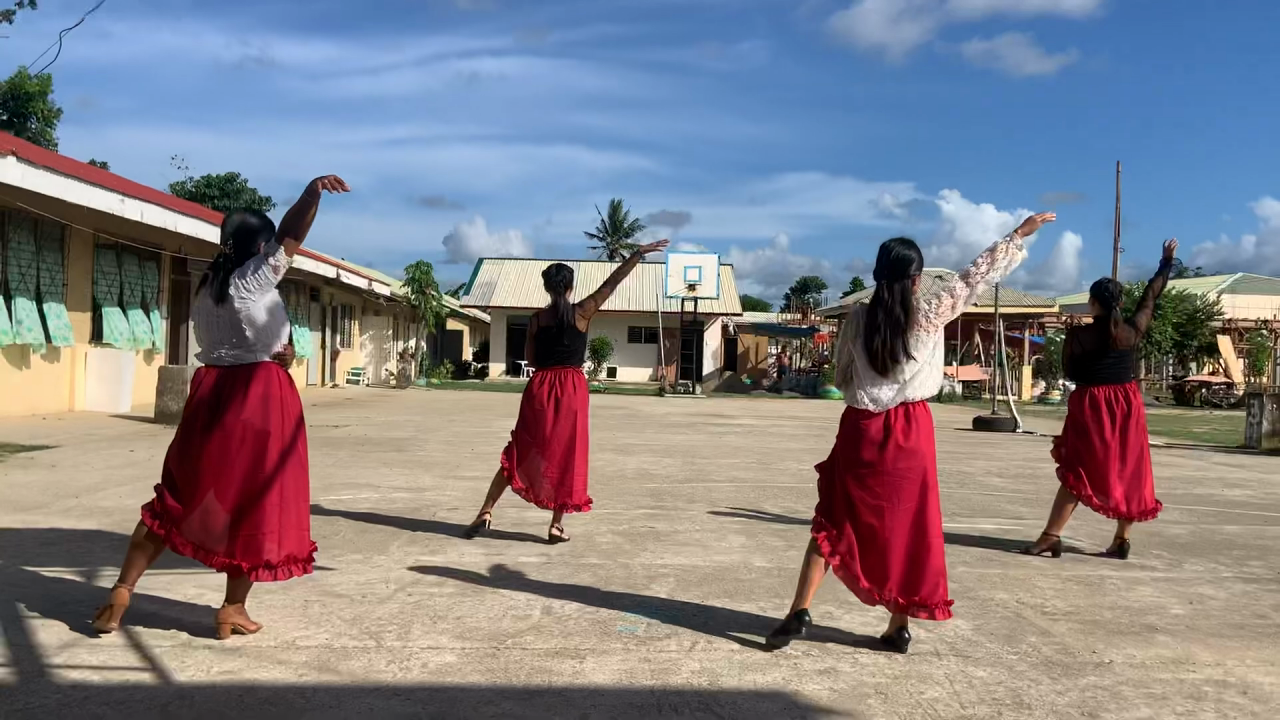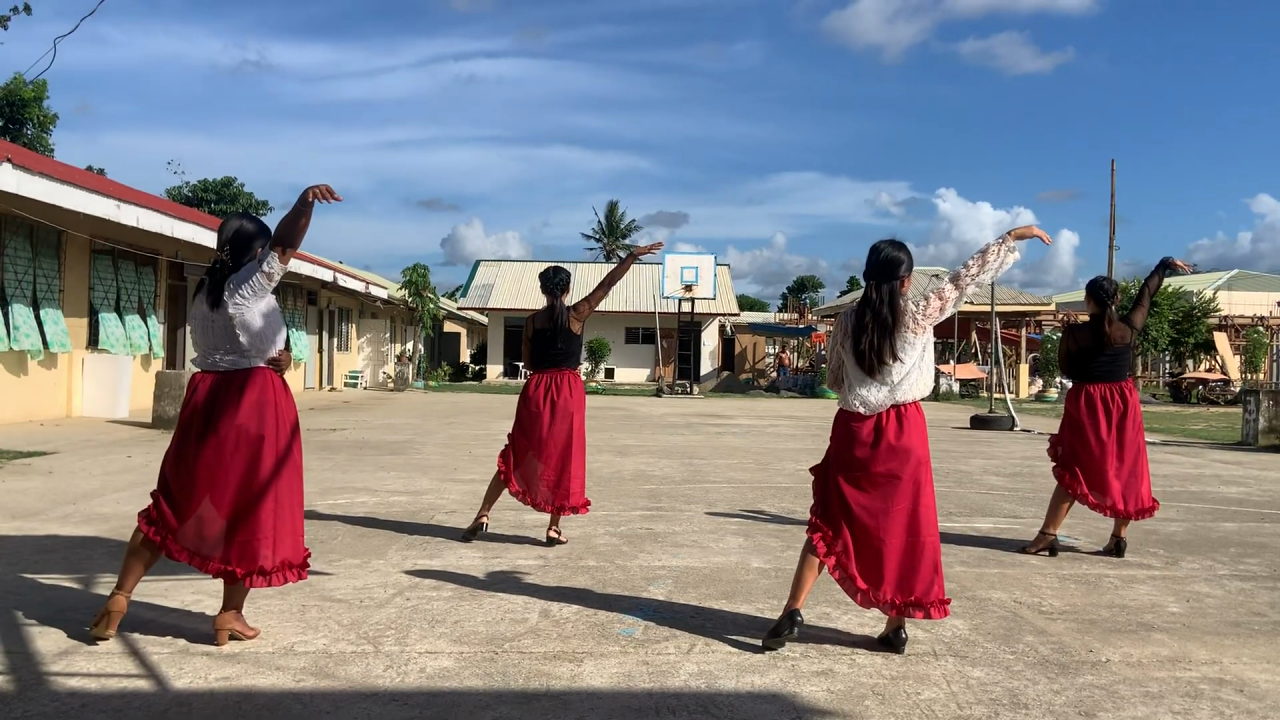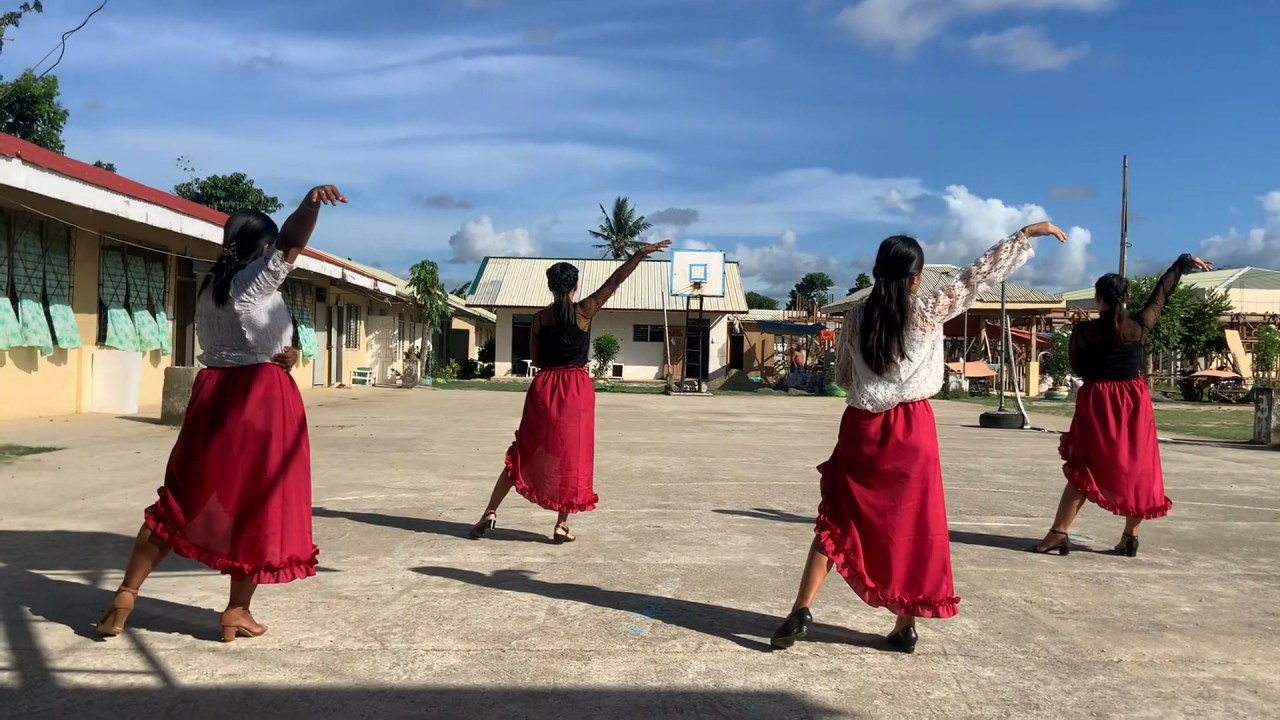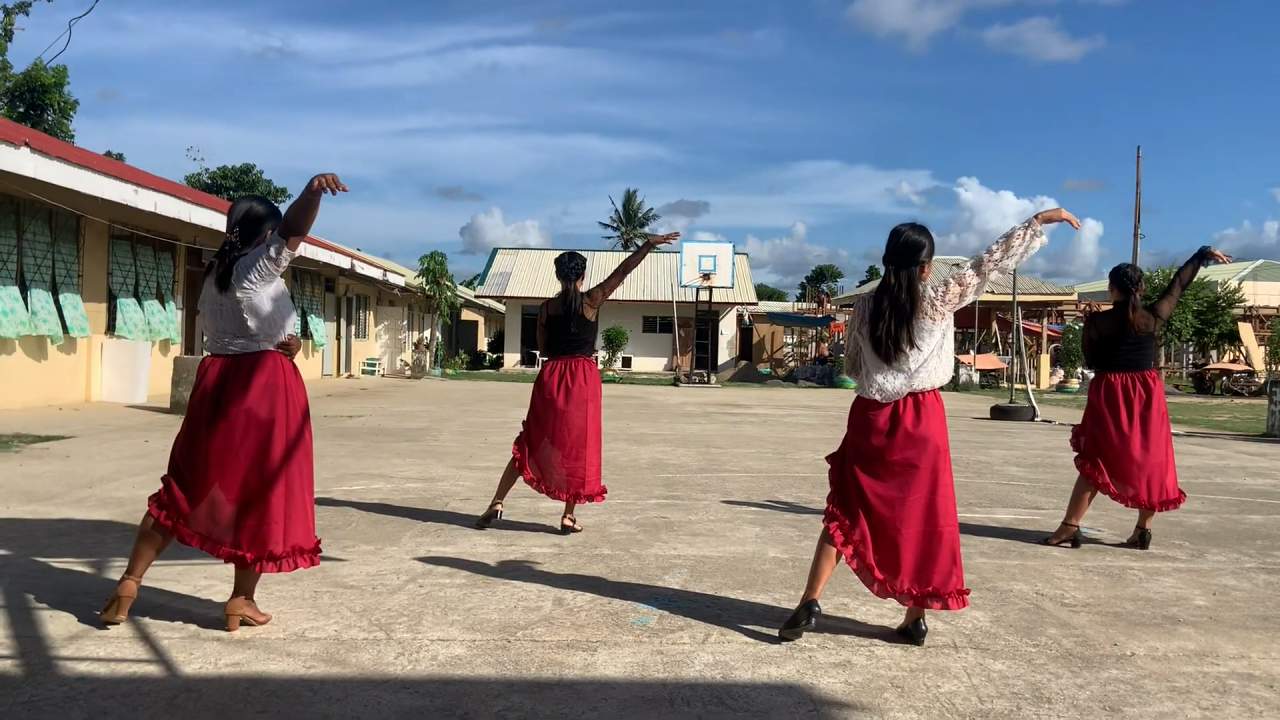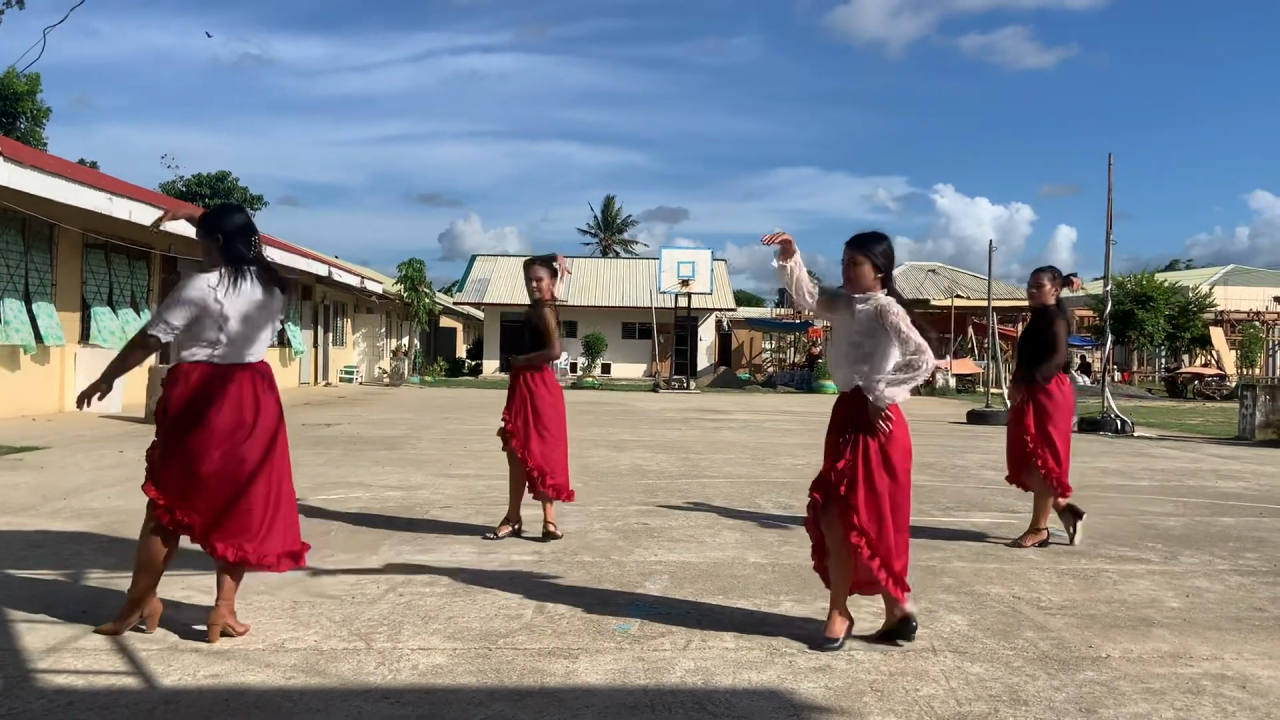
dt=1s
person 1, frame 1
left shoulder: (208, 287)
right shoulder: (253, 280)
right elbow: (291, 237)
left wrist: (278, 353)
right wrist: (312, 192)
left hip: (214, 394)
right hip: (257, 400)
left knee: (180, 497)
right knee: (254, 504)
left ankle: (122, 590)
right ankle: (233, 609)
person 1, frame 2
left shoulder: (206, 292)
right shoulder: (250, 285)
right elbow: (285, 246)
left wrist: (274, 358)
right wrist: (305, 202)
left hip: (209, 401)
right hip: (254, 405)
left knee: (177, 503)
right knee: (250, 510)
left ankle: (119, 598)
right ankle: (230, 615)
person 1, frame 3
left shoulder: (211, 288)
right shoulder: (257, 281)
right elbow: (291, 244)
left wrist: (280, 354)
right wrist: (311, 202)
left hip: (215, 396)
right hip: (260, 400)
left knee: (184, 499)
right knee: (257, 506)
left ankle: (126, 594)
right ankle: (237, 611)
person 1, frame 4
left shoulder: (215, 274)
right shoulder: (259, 266)
right elbow: (294, 231)
left wrist: (283, 342)
right wrist: (312, 191)
left hip: (218, 384)
right hip: (263, 389)
left knee: (186, 488)
right knee: (260, 495)
left ankle: (129, 583)
right ankle: (241, 601)
person 1, frame 5
left shoulder: (200, 287)
right shoulder: (267, 278)
left elbow: (148, 341)
right elbow: (243, 241)
left wrist: (106, 379)
right wrist: (190, 215)
left hip: (198, 396)
right hip: (253, 397)
left knee: (169, 502)
right knee: (242, 504)
left ankle: (142, 601)
right ankle: (225, 607)
person 2, frame 1
left shoulder: (857, 319)
right shoulder: (930, 313)
left elbow: (842, 380)
right elbow: (978, 274)
right wrist: (1020, 233)
left hip: (862, 427)
right hip: (910, 428)
left knee: (835, 523)
right knee: (907, 525)
left ankle: (799, 612)
right ankle: (899, 627)
person 2, frame 2
left shoulder: (848, 320)
right shoulder: (918, 314)
left elbow: (833, 380)
right elbow: (968, 276)
right wrist: (1013, 236)
left hip: (854, 429)
right hip: (902, 430)
left knee: (830, 524)
right knee: (902, 527)
left ankle: (792, 614)
right ankle: (896, 627)
person 2, frame 3
left shoulder: (856, 317)
right shoulder: (926, 312)
left elbow: (842, 377)
right elbow: (979, 274)
right wrist: (1027, 233)
left hip: (862, 426)
right hip: (910, 428)
left knee: (838, 521)
right knee: (911, 525)
left ankle: (801, 612)
right ankle: (905, 626)
person 2, frame 4
left shoulder: (865, 306)
right shoulder: (938, 300)
left elbow: (851, 366)
right elbow: (992, 261)
right wrist: (1039, 220)
left hip: (871, 417)
right hip: (920, 418)
left knee: (846, 513)
right knee: (921, 518)
left ankle: (810, 603)
right ankle: (915, 618)
person 2, frame 5
left shoulder: (886, 309)
right shoulder: (843, 304)
left elbow: (924, 359)
right elbow: (807, 295)
left wrist: (882, 393)
right wrist: (789, 254)
left hip: (870, 418)
right hip: (850, 414)
left knee: (839, 514)
right knee: (868, 521)
left ankle: (839, 613)
right ankle: (897, 613)
person 3, frame 1
left shoulder: (1078, 335)
right shoulder: (1133, 330)
left elbow: (1069, 372)
right elbow: (1151, 296)
right wrist: (1167, 261)
left hip: (1091, 407)
right hip: (1126, 405)
left knee: (1077, 472)
right knee: (1128, 471)
left ankle: (1051, 536)
right ankle: (1121, 540)
person 3, frame 2
left shoulder: (1074, 333)
right shoulder: (1129, 328)
left elbow: (1066, 370)
right elbow: (1145, 295)
right wrist: (1166, 264)
left hip: (1087, 405)
right hip: (1123, 404)
left knee: (1074, 471)
right knee: (1125, 470)
left ankle: (1048, 534)
right ankle: (1119, 538)
person 3, frame 3
left shoulder: (1084, 331)
right shoulder: (1140, 326)
left elbow: (1077, 368)
right elbow: (1161, 293)
right wrist: (1184, 262)
left hip: (1097, 403)
right hip: (1133, 403)
left knee: (1084, 470)
right knee: (1136, 469)
left ankle: (1059, 533)
right ankle: (1130, 536)
person 3, frame 4
left shoulder: (1096, 321)
right shoulder: (1154, 316)
left elbow: (1090, 359)
right elbow: (1177, 285)
right wrist: (1203, 254)
left hip: (1110, 394)
right hip: (1146, 394)
left knee: (1094, 462)
right knee: (1149, 460)
left ankle: (1070, 526)
right ankle: (1143, 529)
person 3, frame 5
left shoulder: (1054, 321)
right shoulder: (1041, 315)
left elbow: (1057, 358)
left wrist: (1027, 379)
right wrist: (1069, 280)
left hip: (1045, 393)
right hip: (1034, 393)
left knee: (1042, 461)
right knee: (1031, 462)
left ankle: (1039, 529)
right ankle: (1065, 509)
person 4, frame 1
left shoulder: (537, 319)
right shoulder: (582, 312)
left elbow: (531, 358)
right elbow: (612, 282)
right wrist: (639, 253)
left hip: (540, 387)
right hip: (571, 389)
left knee: (520, 453)
right knee: (566, 456)
left ankle: (486, 512)
right ankle: (556, 526)
person 4, frame 2
left shoulder: (532, 321)
right shoulder: (576, 315)
left elbow: (527, 362)
right elbow: (607, 284)
right wrist: (633, 256)
left hip: (537, 390)
right hip: (568, 391)
left knee: (517, 456)
right knee: (563, 459)
left ankle: (483, 515)
right ankle: (554, 528)
person 4, frame 3
left shoulder: (539, 318)
right shoulder: (583, 311)
left elbow: (536, 359)
right elbow: (614, 281)
right wrist: (640, 254)
left hip: (544, 387)
right hip: (576, 388)
left knee: (525, 453)
right knee: (571, 456)
left ankle: (490, 513)
right ankle: (562, 526)
person 4, frame 4
left shoulder: (546, 307)
right shoulder: (591, 301)
left elbow: (543, 349)
right elbow: (622, 271)
right wrist: (649, 244)
left hip: (551, 377)
right hip: (583, 378)
left knee: (531, 444)
right knee: (578, 446)
left ankle: (497, 503)
right ankle: (569, 516)
person 4, frame 5
left shoulder: (544, 311)
right shoulder: (538, 304)
left elbow: (555, 351)
right elbow: (531, 268)
left wrist: (520, 361)
right wrist: (555, 261)
left hip: (532, 383)
right hip: (529, 383)
left knee: (520, 452)
right knee: (534, 453)
left ankle: (514, 519)
right ankle: (548, 521)
